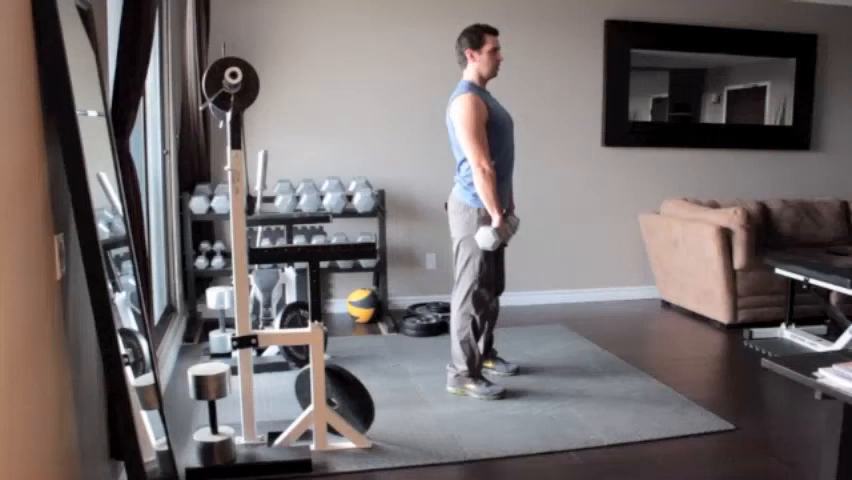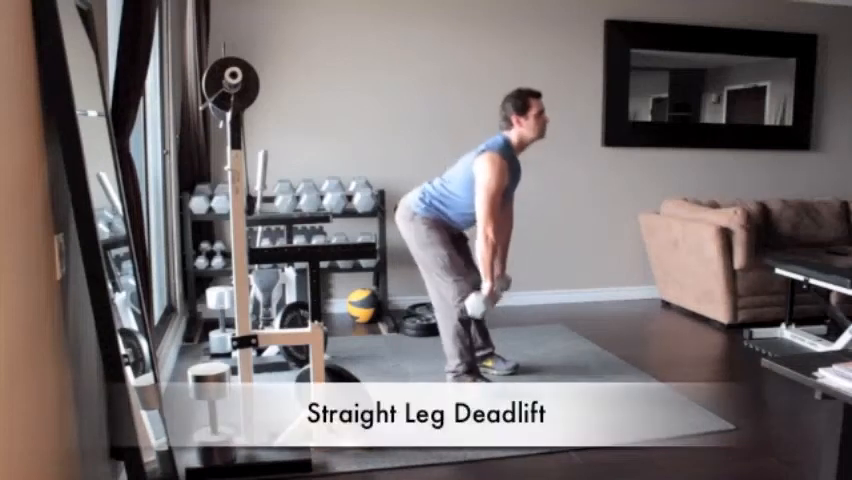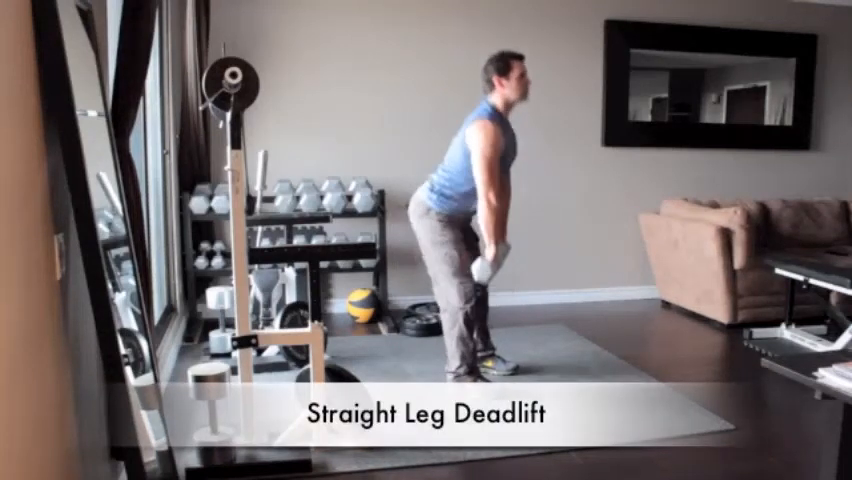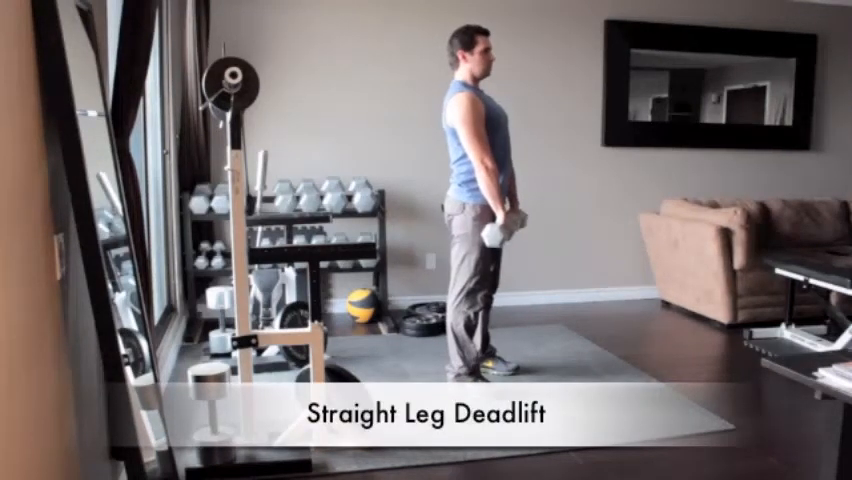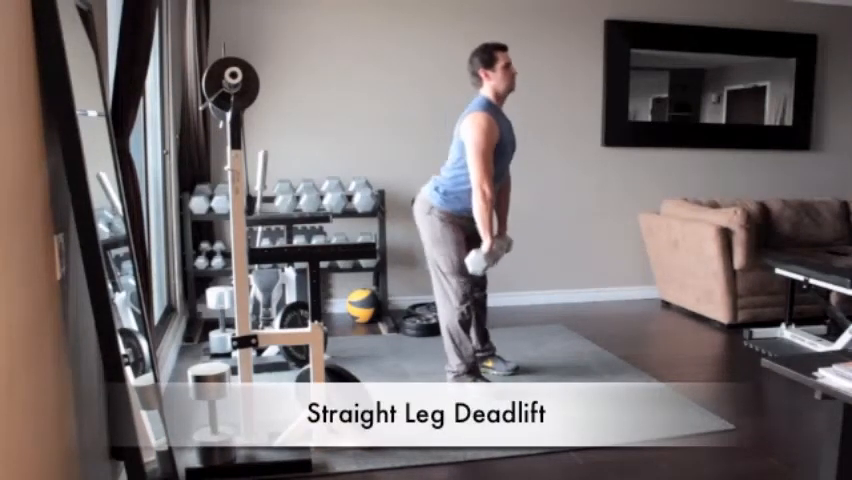
dt=1s
person 1, frame 1
left shoulder: (483, 97)
right shoulder: (467, 100)
right elbow: (480, 165)
left wrist: (507, 207)
right wrist: (495, 215)
left hip: (488, 207)
right hip: (475, 210)
left knee: (490, 289)
right knee: (471, 292)
left ankle: (483, 355)
right ankle: (462, 375)
person 1, frame 2
left shoulder: (510, 158)
right shoulder: (495, 161)
left elbow: (504, 218)
right elbow: (486, 231)
left wrist: (499, 269)
right wrist: (489, 281)
left hip: (443, 220)
right hip: (419, 217)
left knee: (472, 286)
right knee: (456, 292)
left ankle: (482, 354)
right ankle: (461, 374)
person 1, frame 3
left shoulder: (501, 122)
right shoulder: (486, 127)
left elbow: (502, 185)
right elbow: (487, 196)
left wrist: (501, 238)
right wrist: (491, 247)
left hip: (454, 213)
right hip: (434, 211)
left knee: (475, 286)
right knee: (458, 293)
left ankle: (483, 354)
right ankle: (462, 375)
person 1, frame 4
left shoulder: (478, 96)
right shoulder: (463, 99)
left elbow: (502, 158)
right elbow: (482, 164)
left wrist: (513, 204)
right wrist: (500, 211)
left hip: (486, 204)
right hip: (473, 206)
left knee: (484, 287)
right knee: (467, 290)
left ankle: (481, 353)
right ankle: (462, 372)
person 1, frame 5
left shoulder: (499, 117)
right shoulder: (481, 119)
left elbow: (502, 179)
right elbow: (481, 188)
left wrist: (502, 230)
right wrist: (487, 238)
left hip: (460, 213)
right hip: (438, 212)
left knee: (475, 285)
right knee: (457, 292)
left ankle: (482, 354)
right ankle: (462, 373)
